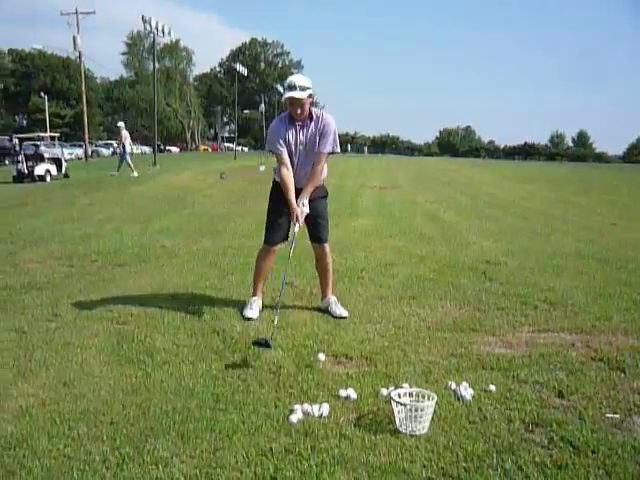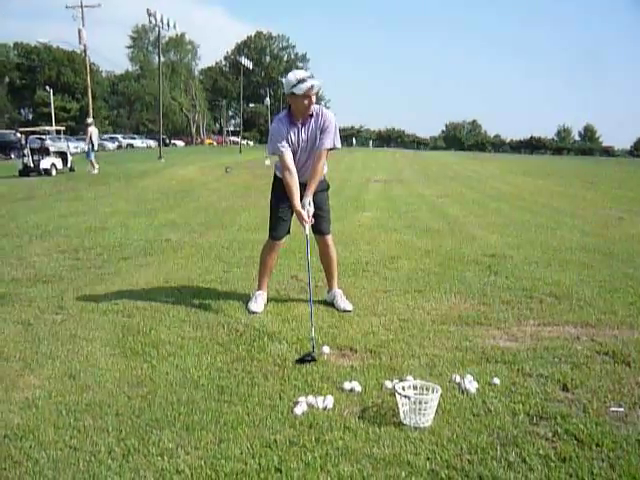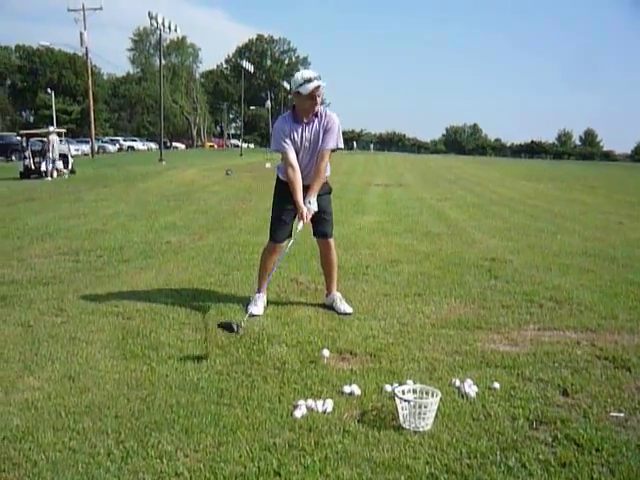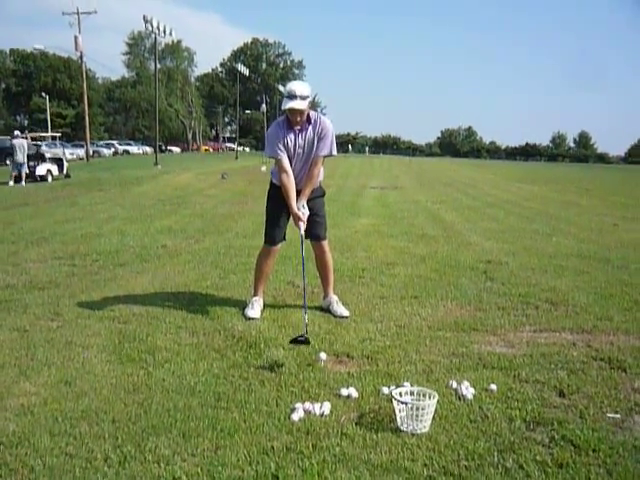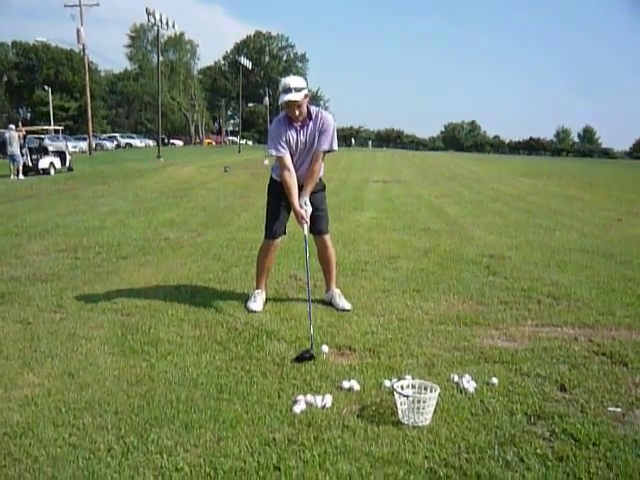
dt=1s
person 1, frame 1
left shoulder: (325, 122)
right shoulder: (278, 126)
left elbow: (319, 164)
right elbow: (284, 167)
left wrist: (304, 199)
right wrist: (293, 205)
left hip: (314, 190)
right hip: (283, 189)
left knee: (322, 245)
right knee: (270, 244)
left ankle: (328, 298)
right ankle: (256, 298)
person 1, frame 2
left shoulder: (326, 118)
right shoulder: (279, 126)
left elbow: (320, 160)
right elbow: (288, 168)
left wrist: (308, 197)
right wrist: (297, 207)
left hip: (316, 184)
right hip: (284, 184)
left knee: (325, 237)
right knee: (275, 238)
left ankle: (334, 291)
right ankle: (261, 291)
person 1, frame 3
left shoulder: (329, 119)
right shoulder: (283, 125)
left elbow: (323, 162)
right elbow: (291, 166)
left wrist: (312, 198)
right wrist: (299, 204)
left hip: (319, 187)
right hip: (287, 186)
left knee: (327, 241)
right knee: (277, 241)
left ankle: (332, 294)
right ankle: (260, 294)
person 1, frame 4
left shoulder: (323, 125)
right shoulder: (276, 130)
left elbow: (316, 167)
right elbow: (284, 171)
left wrist: (303, 201)
right wrist: (293, 208)
left hip: (312, 190)
right hip: (280, 190)
left knee: (321, 243)
right knee: (271, 244)
left ankle: (330, 297)
right ankle: (257, 298)
person 1, frame 5
left shoulder: (324, 120)
right shoulder: (278, 126)
left elbow: (317, 162)
right elbow: (286, 169)
left wrist: (305, 197)
right wrist: (295, 206)
left hip: (312, 185)
right hip: (281, 185)
left knee: (323, 237)
right knee: (271, 238)
left ankle: (332, 291)
right ankle: (259, 291)
